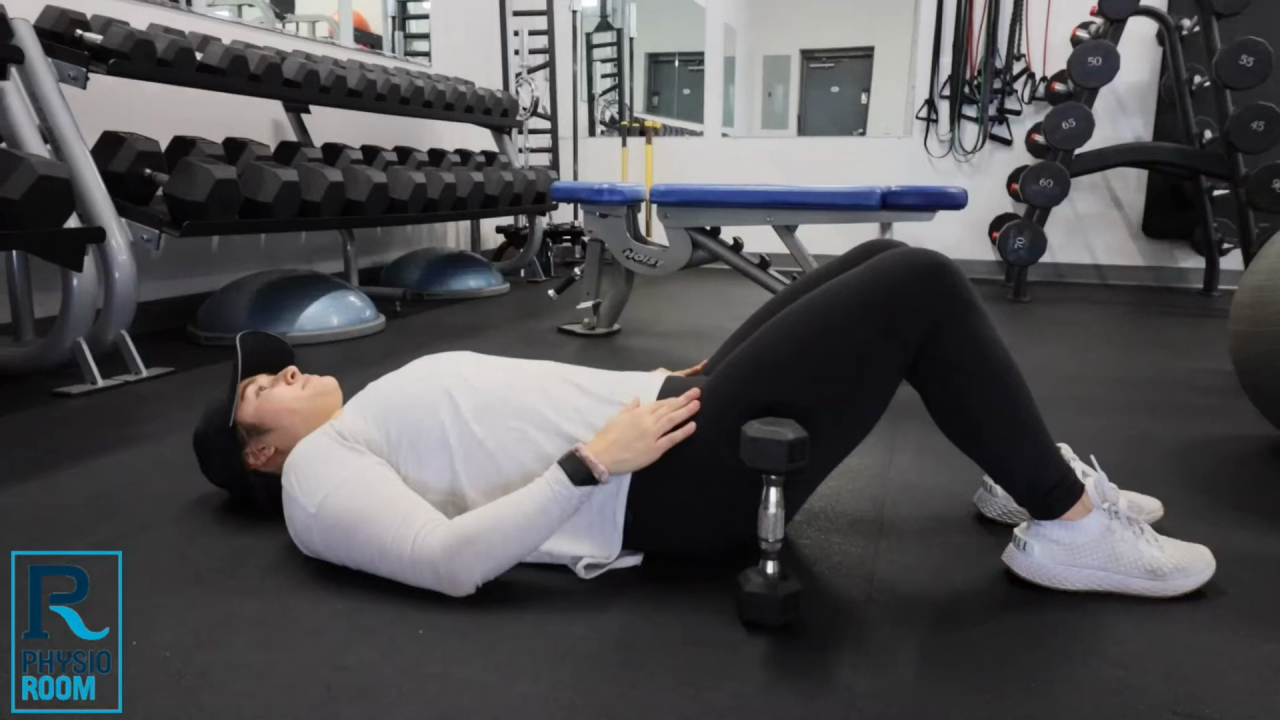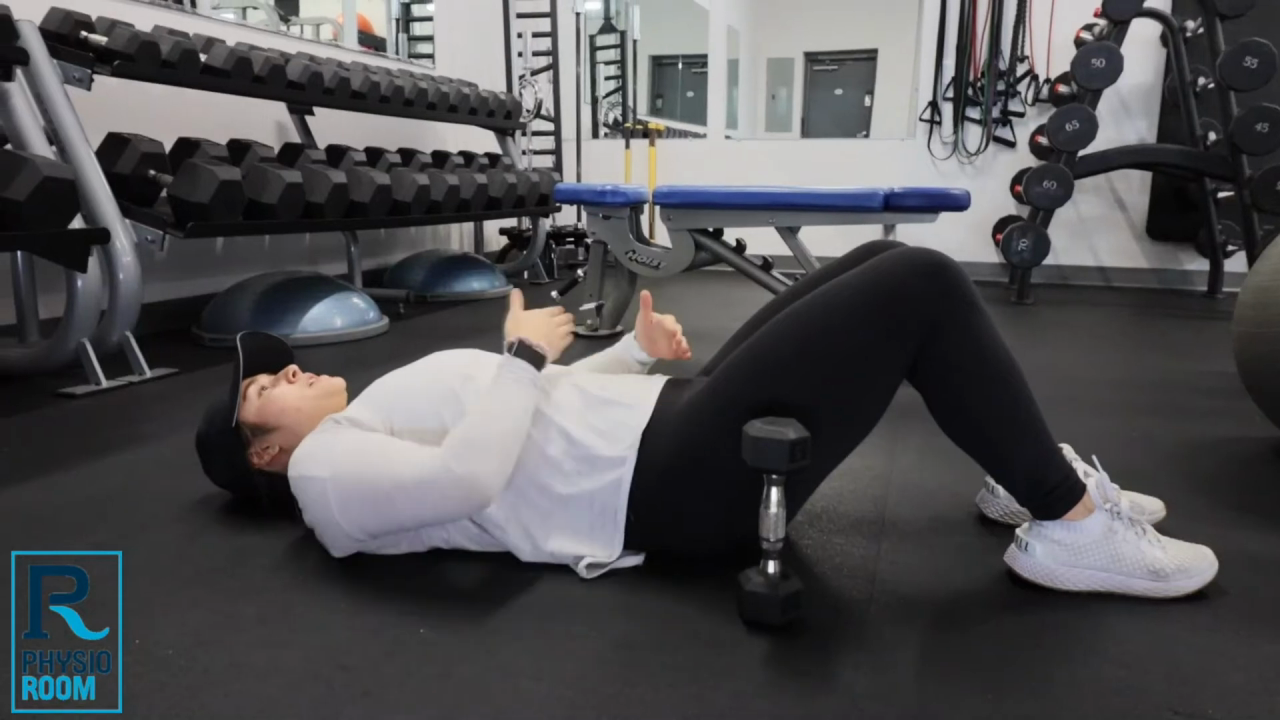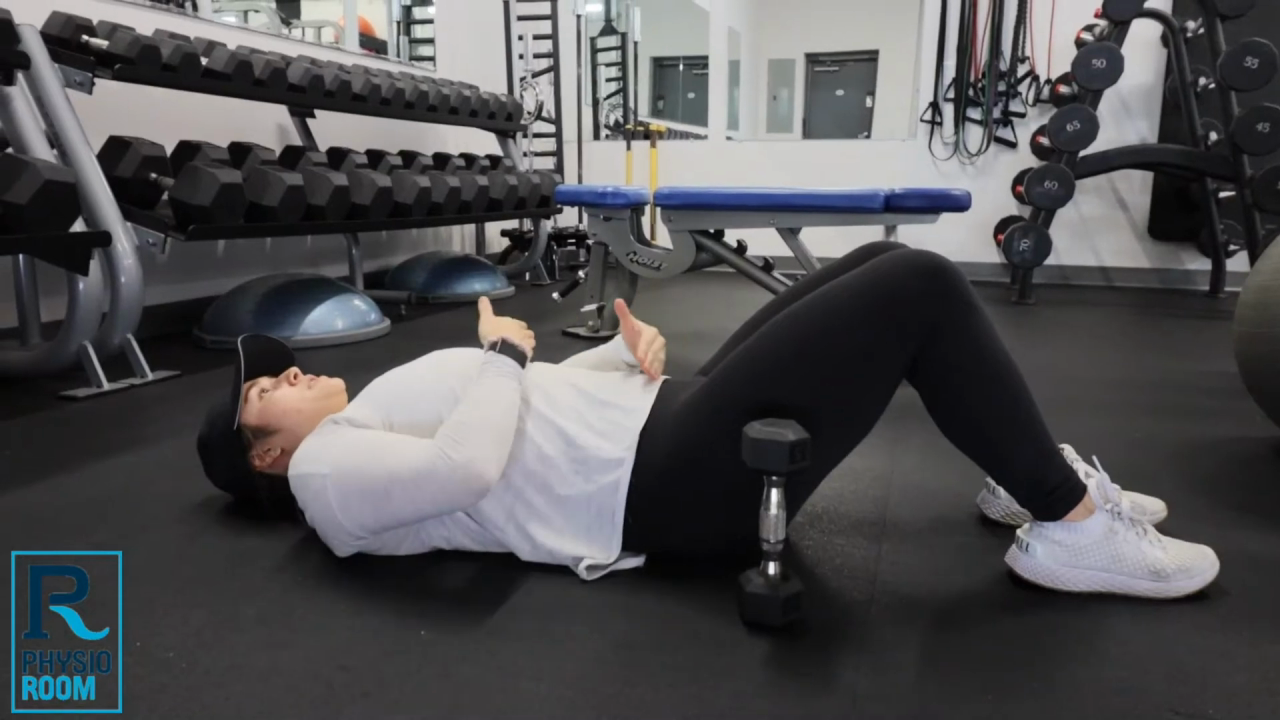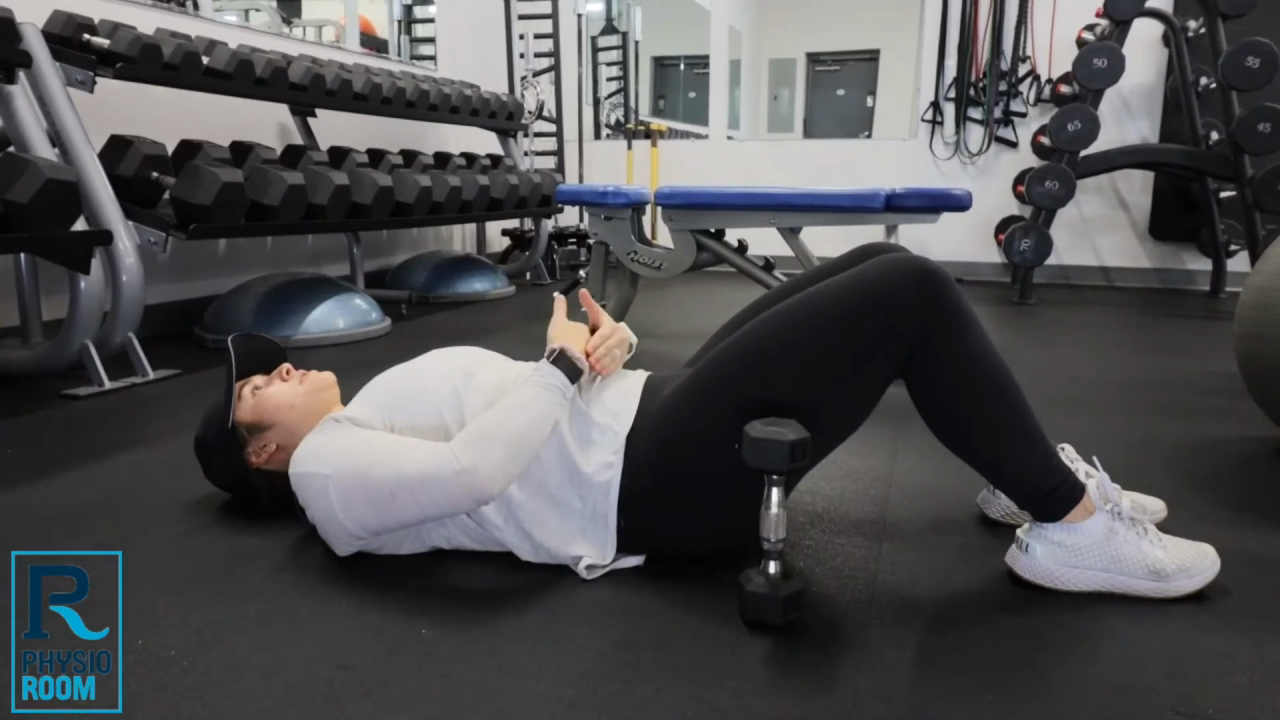
dt=0.5s
person 1, frame 1
left shoulder: (370, 423)
right shoulder: (318, 477)
right elbow: (450, 560)
left wrist: (661, 386)
right wrist: (590, 464)
left hip: (655, 422)
right hip: (679, 488)
left knee: (889, 264)
right knee: (921, 287)
left ankle: (1029, 474)
right ankle: (1066, 523)
person 1, frame 2
left shoulder: (370, 418)
right shoulder: (327, 471)
right elbow: (472, 478)
left wrist: (642, 346)
right wrist: (524, 351)
left hip: (663, 421)
right hip: (677, 485)
left knee: (893, 266)
right knee: (922, 285)
left ankle: (1030, 477)
right ankle: (1069, 525)
person 1, frame 3
left shoulder: (365, 422)
right shoulder: (329, 473)
right elbow: (468, 466)
left wrist: (630, 349)
right wrist: (503, 352)
left hip: (660, 421)
right hip: (672, 489)
left knee: (890, 265)
right knee: (921, 290)
left ankle: (1031, 478)
right ankle: (1069, 527)
person 1, frame 4
left shoulder: (370, 420)
right shoulder: (327, 469)
right elbow: (477, 470)
left wrist: (602, 344)
right wrist: (562, 364)
left hip: (653, 419)
right hip: (661, 486)
left knee: (886, 269)
right knee: (911, 296)
left ankle: (1031, 477)
right ankle: (1070, 526)
